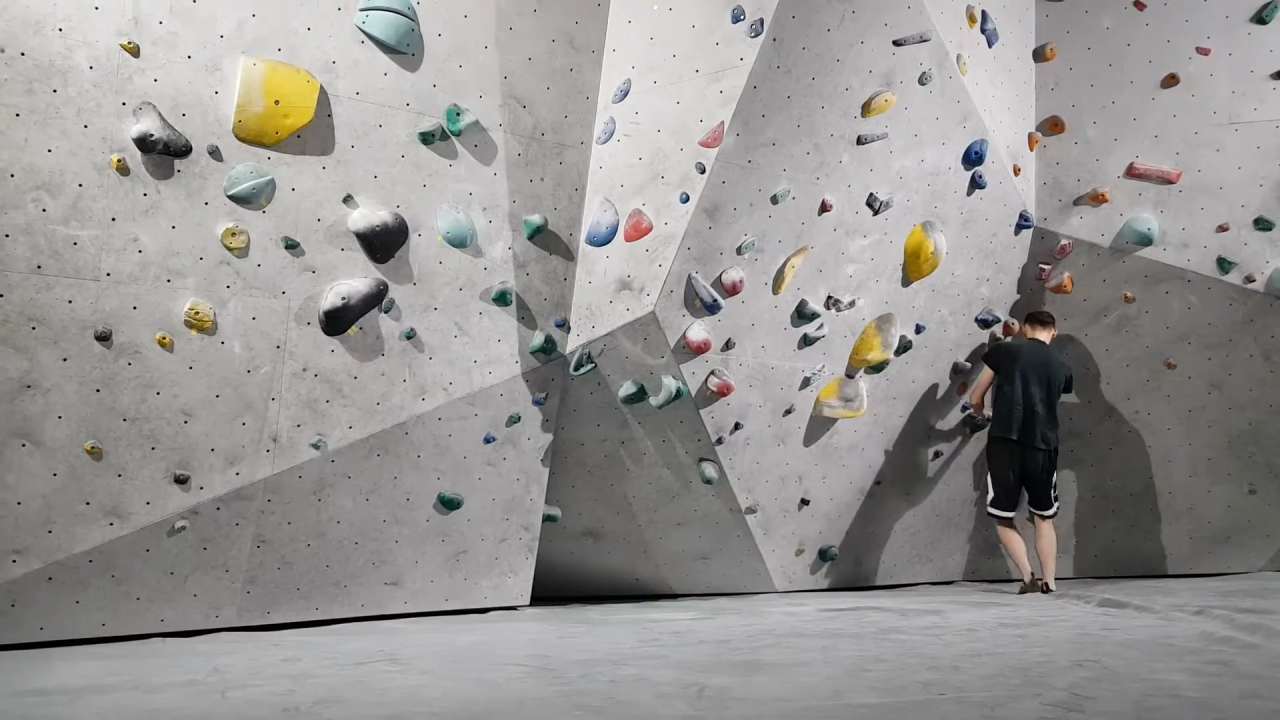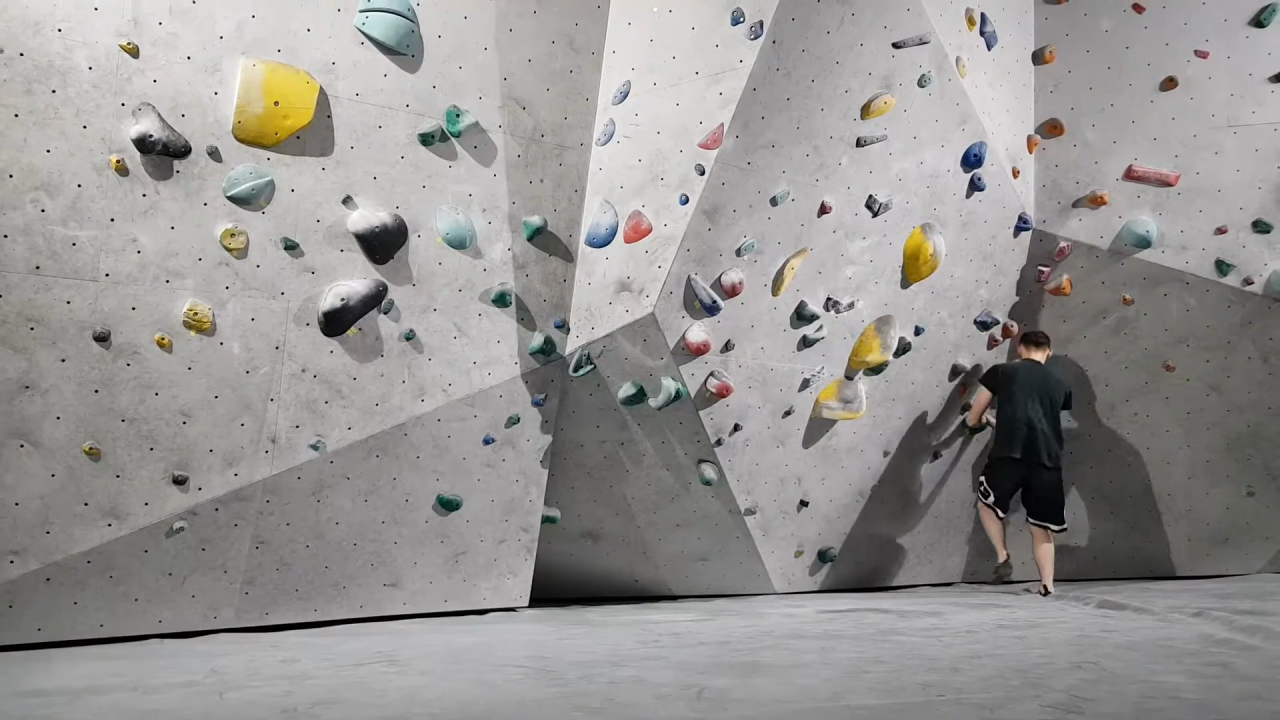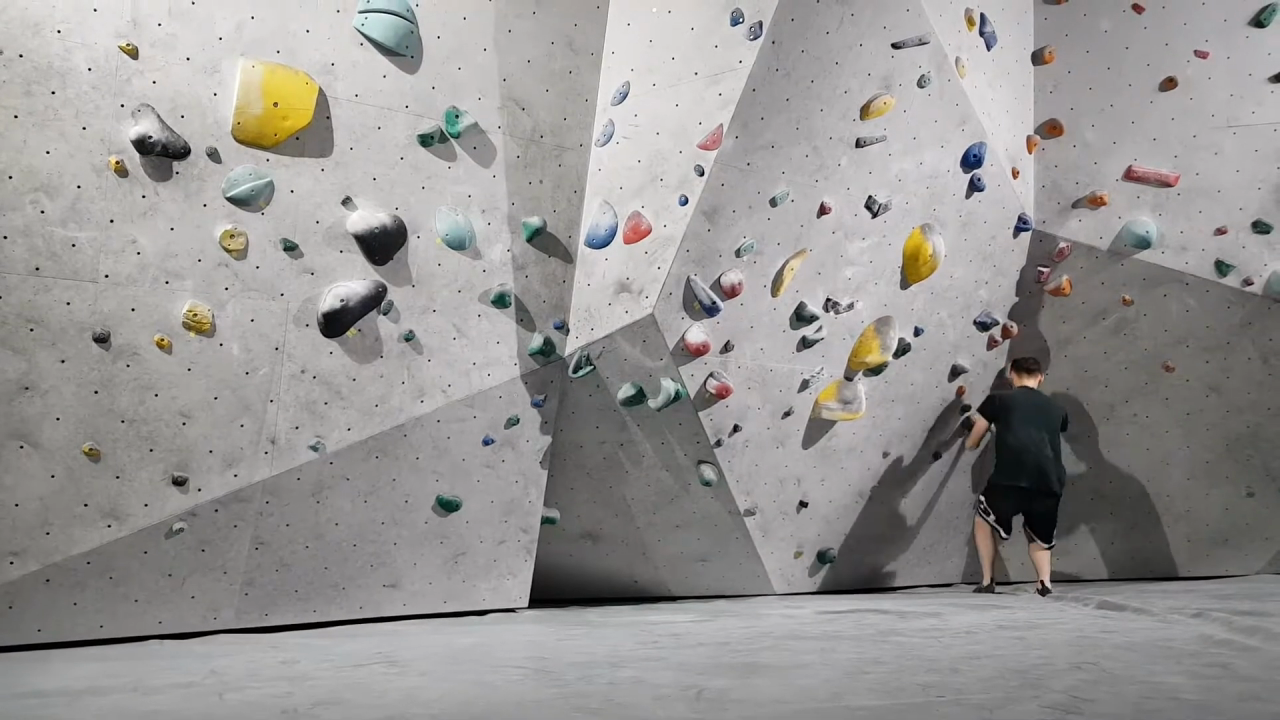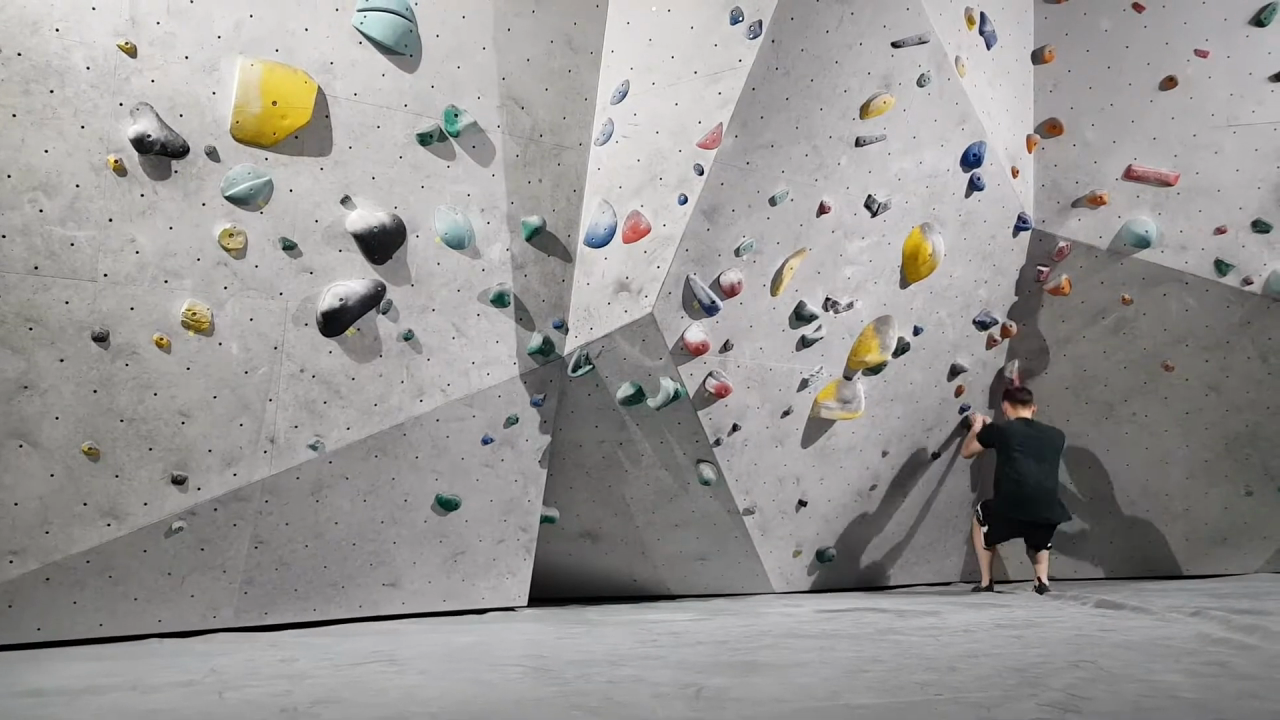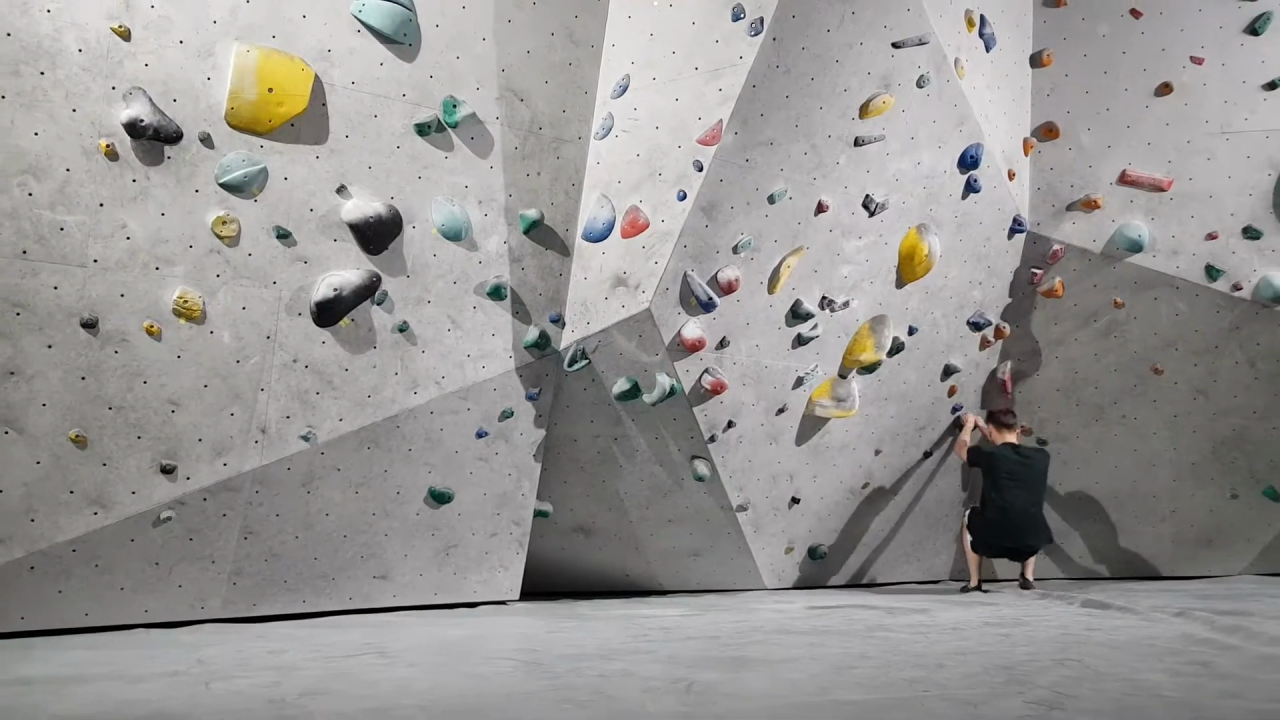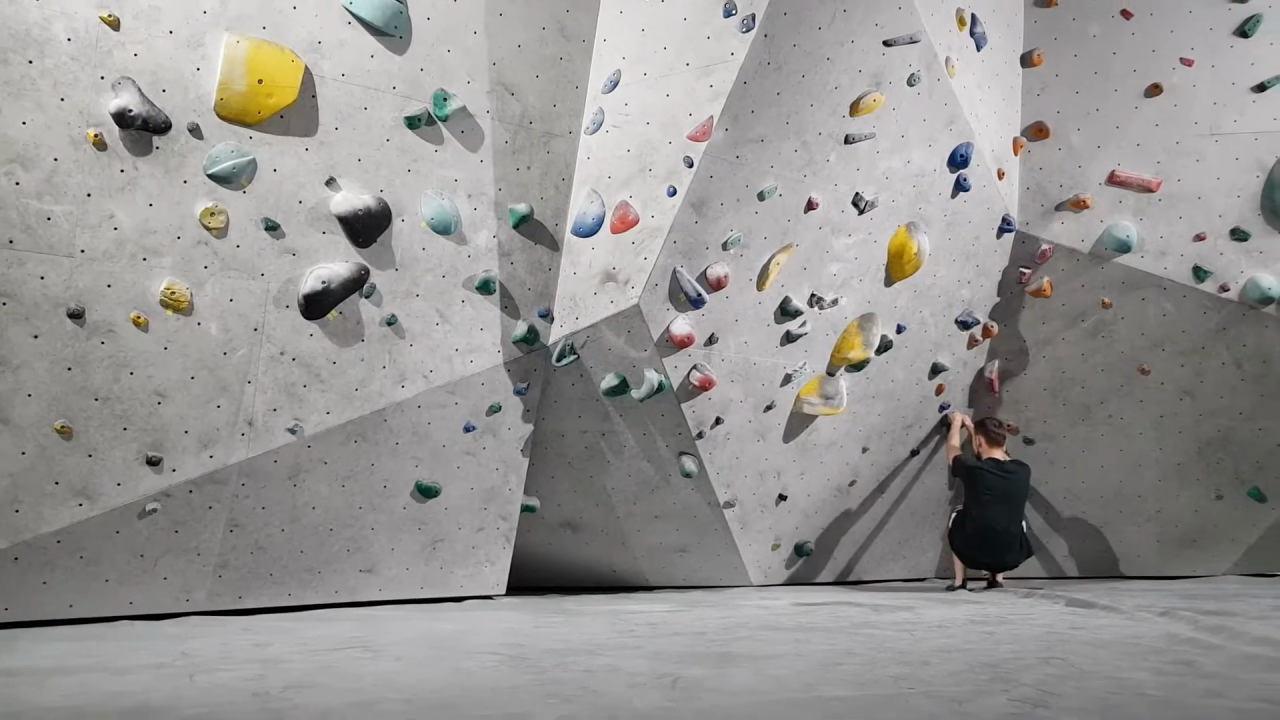
dt=0.2s
person 1, frame 1
left shoulder: (1003, 350)
right shoulder: (1063, 367)
left elbow: (976, 399)
left wrist: (981, 414)
left hip: (1006, 441)
right hip: (1044, 446)
left knee: (1003, 518)
right knee: (1043, 517)
left ankle: (1027, 577)
right ankle: (1049, 584)
person 1, frame 2
left shoulder: (1001, 371)
right shoulder: (1060, 385)
left elbow: (972, 421)
left wrist: (984, 421)
left hip: (1009, 456)
right hip: (1047, 461)
left knee: (986, 503)
right knee: (1041, 528)
left ankle: (1002, 557)
right ankle: (1047, 585)
person 1, frame 3
left shoulder: (998, 400)
right shoulder: (1057, 409)
left elbow: (972, 444)
left wrist: (978, 418)
left hip: (1010, 481)
right hip: (1049, 485)
left knee: (982, 514)
right knee: (1038, 536)
left ankle: (987, 581)
right ankle: (1045, 582)
person 1, frame 4
left shoulder: (1000, 431)
right shoulder: (1056, 435)
left elbow: (966, 451)
left wrist: (977, 425)
left hip: (1011, 511)
right hip: (1048, 516)
left knee: (980, 516)
right knee: (1037, 538)
left ankle: (986, 582)
right ankle: (1042, 580)
person 1, frame 5
left shoulder: (989, 456)
right shoulder: (1041, 457)
left elbow: (960, 448)
left wrist: (969, 424)
right wrist: (981, 426)
left hip: (994, 540)
right hip: (1032, 543)
left knee: (971, 516)
left ankle: (974, 582)
right ankle: (1027, 578)
person 1, frame 6
left shoulder: (973, 470)
right shoulder: (1022, 471)
left elbow: (952, 448)
right elbow: (999, 456)
left wrist: (957, 423)
right wrist: (971, 427)
left hip: (975, 555)
right hip: (1012, 558)
left knee: (958, 515)
left ankle: (959, 581)
right ankle: (997, 578)
